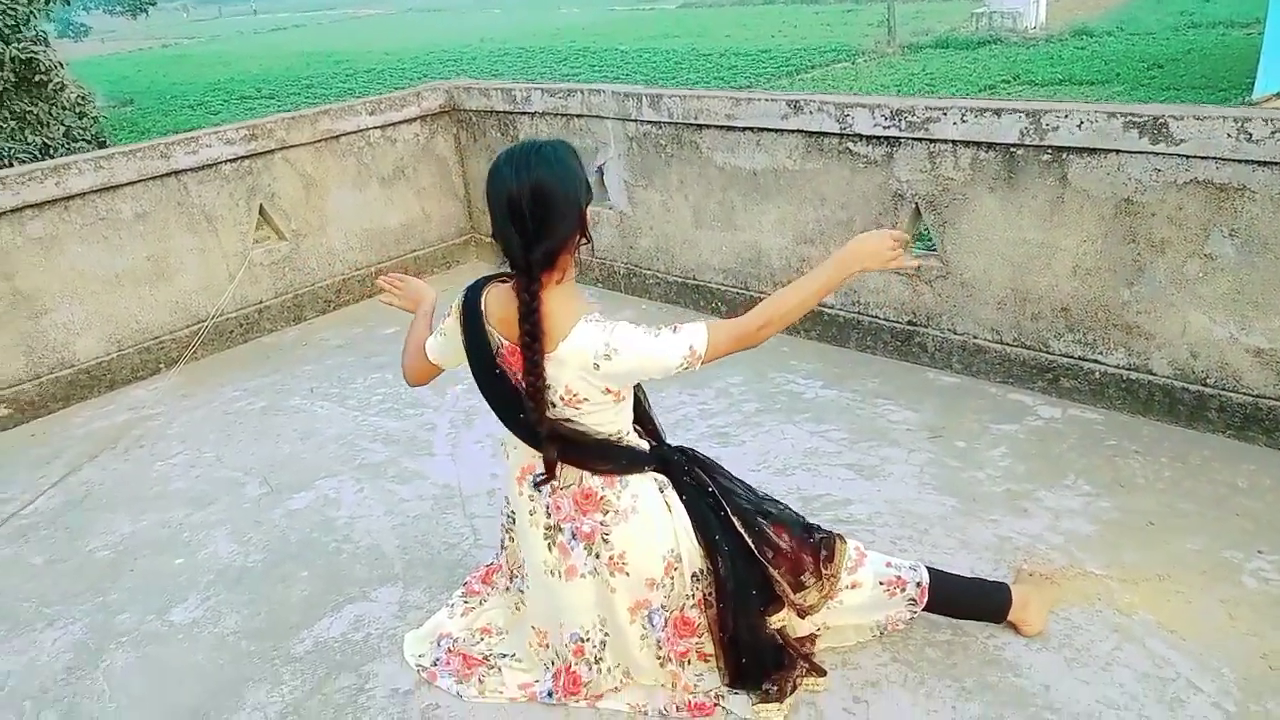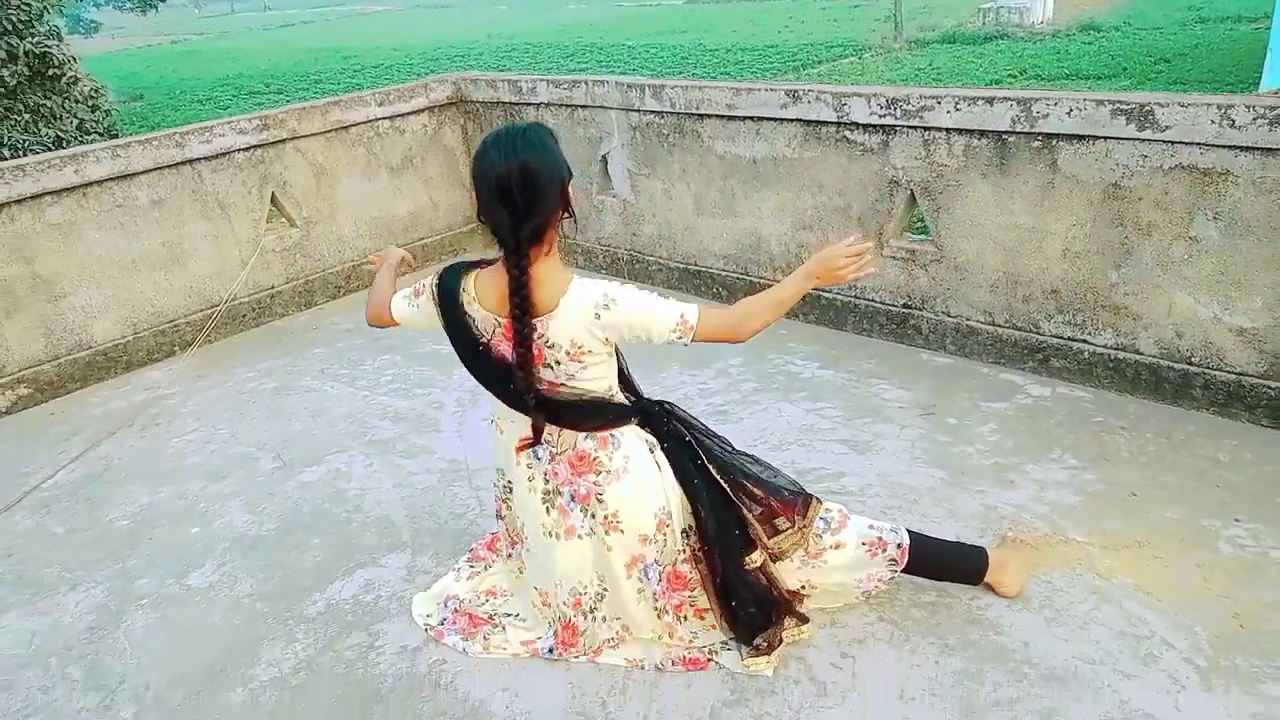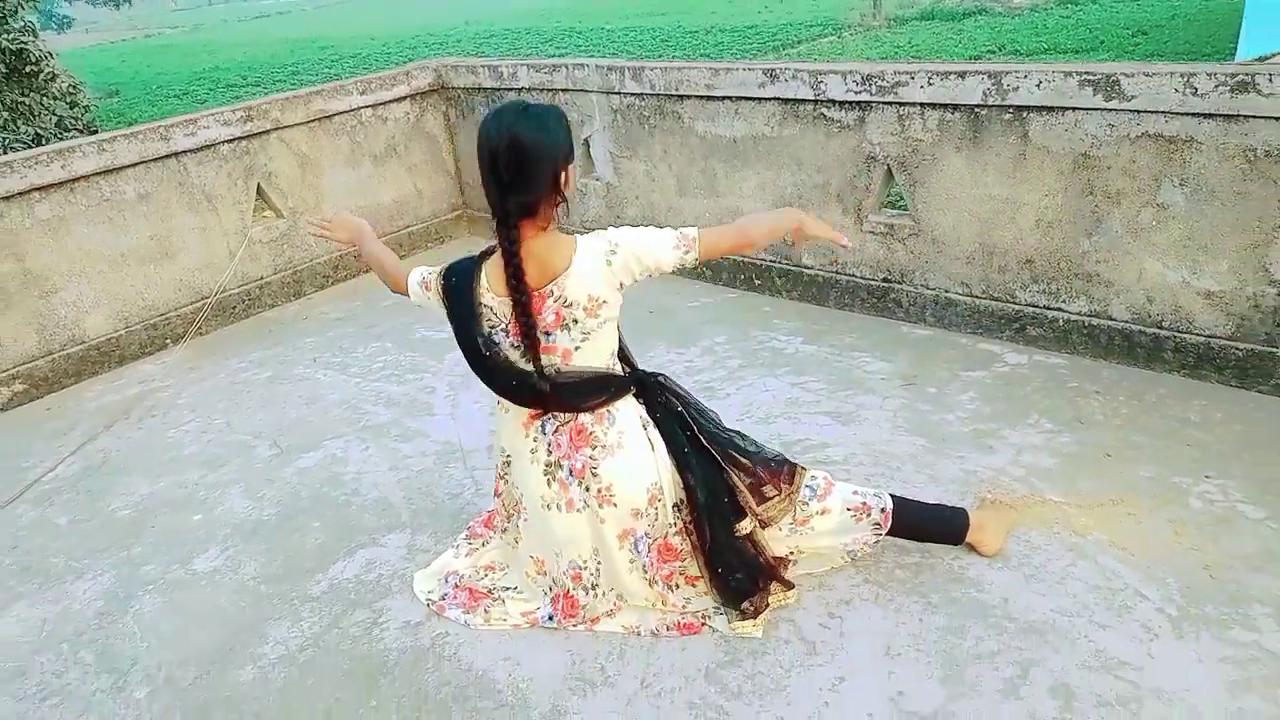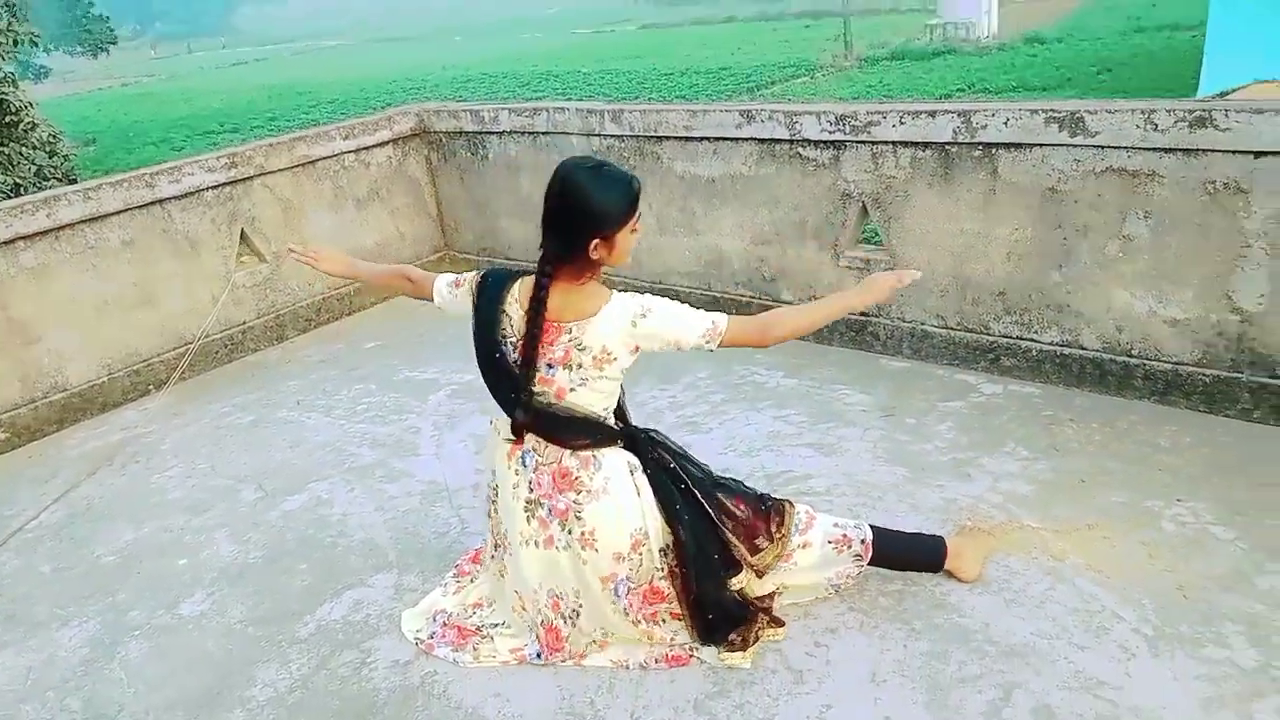
dt=0.3s
person 1, frame 1
left shoulder: (478, 307)
right shoulder: (602, 347)
left elbow: (414, 369)
right elbow: (747, 330)
left wrist: (422, 306)
right wrist: (852, 257)
left hip: (547, 532)
right hip: (633, 531)
right knee: (795, 560)
right ankle: (1008, 602)
person 1, frame 2
left shoulder: (461, 293)
right shoulder: (598, 304)
left elbow: (380, 311)
right elbow: (739, 324)
left wrist: (389, 263)
right wrist: (814, 271)
left hip: (542, 501)
right hip: (623, 485)
right knee: (785, 523)
right ankle: (984, 564)
person 1, frame 3
left shoulder: (466, 282)
right shoulder: (605, 254)
left elbow: (400, 277)
right elbow: (729, 239)
left wrist: (360, 235)
right wrist: (793, 219)
left hip: (539, 475)
right hip: (622, 457)
right knee: (764, 494)
right ankle: (962, 525)
person 1, frame 4
left shoulder: (498, 296)
right shoulder: (632, 318)
left elbow: (419, 280)
right elbow: (758, 332)
left wrist: (342, 264)
right wrist: (858, 294)
left hip: (529, 510)
right hip: (604, 504)
right knee: (765, 526)
right ankle: (940, 553)
